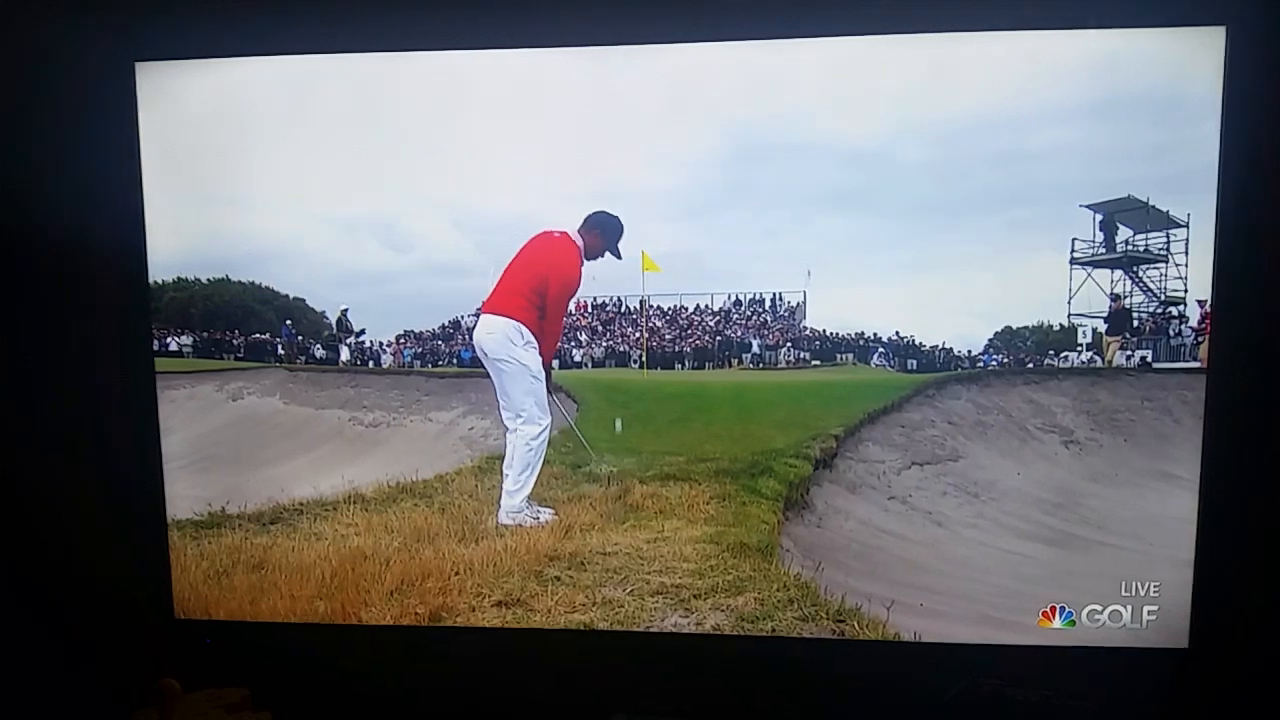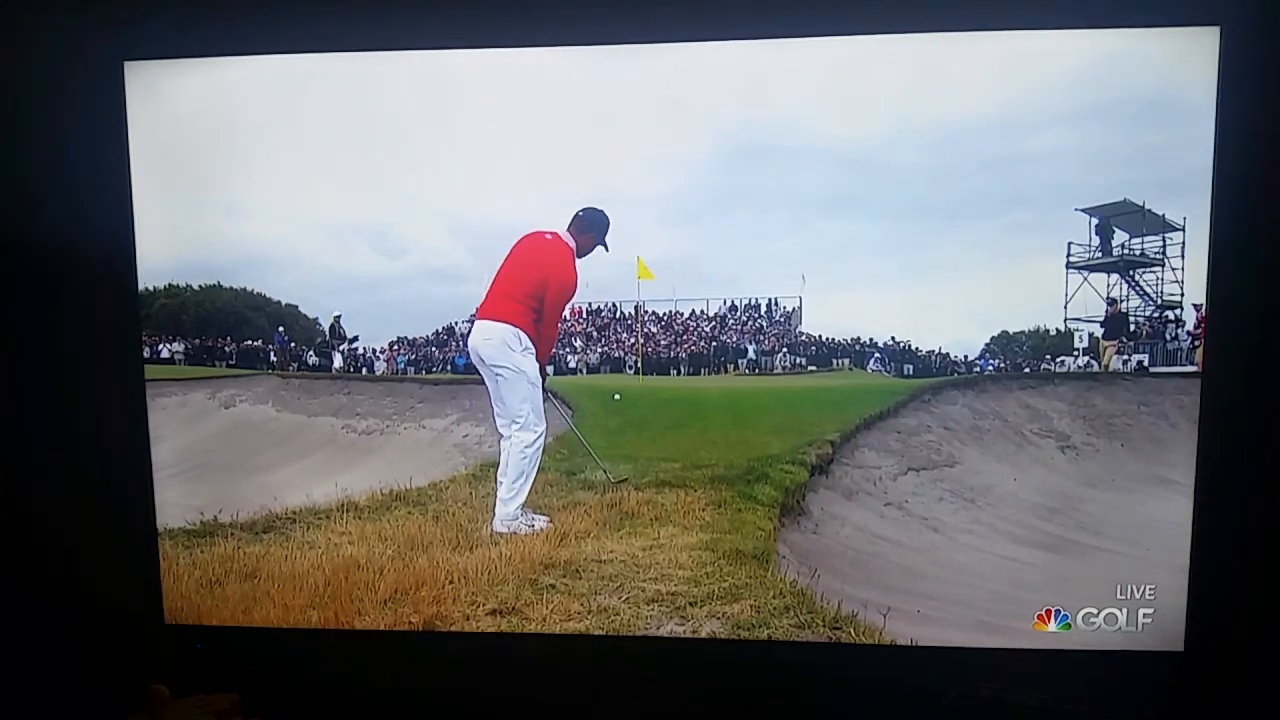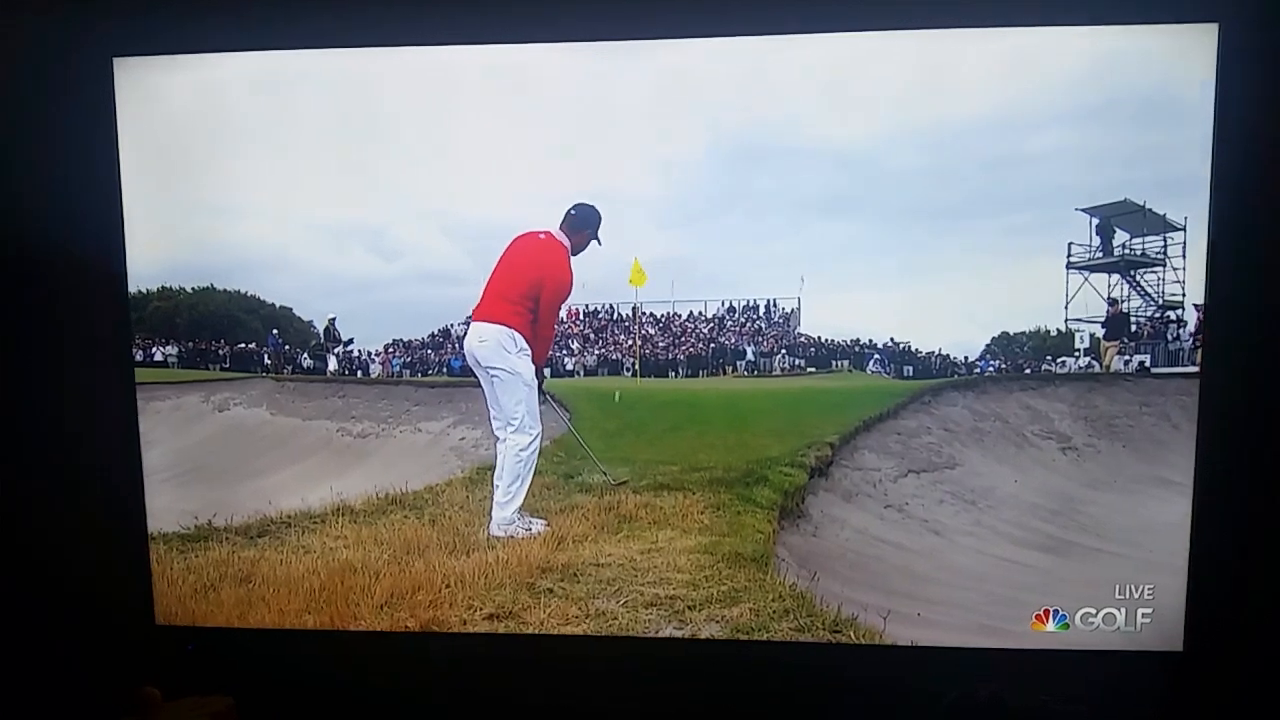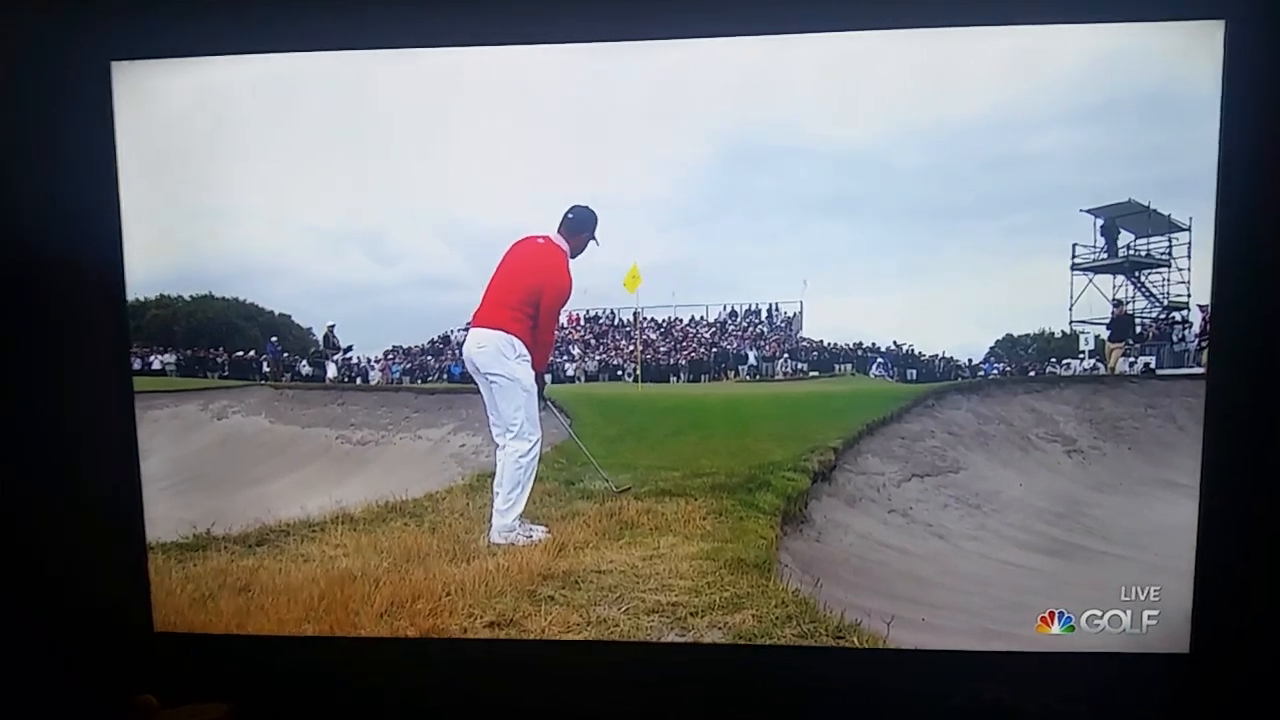
dt=0.2s
person 1, frame 1
left shoulder: (551, 240)
right shoulder: (570, 265)
right elbow: (552, 322)
left wrist: (540, 364)
right wrist: (545, 367)
left hip: (489, 328)
right hip: (510, 334)
left knee: (519, 422)
right knee: (535, 423)
left ankle: (515, 500)
right ankle: (513, 508)
person 1, frame 2
left shoulder: (534, 239)
right shoulder: (565, 270)
right elbow: (548, 324)
left wrist: (534, 365)
right wrist: (540, 366)
left hip: (481, 334)
right hip: (508, 339)
left knee: (512, 429)
right knee: (530, 430)
left ankle: (509, 508)
right ankle: (508, 516)
person 1, frame 3
left shoulder: (527, 239)
right shoulder: (560, 269)
right elbow: (545, 324)
left wrist: (531, 366)
right wrist: (538, 368)
left hip: (476, 335)
right hip: (504, 341)
left knee: (508, 432)
right knee: (525, 432)
left ankle: (506, 512)
right ankle: (504, 520)
person 1, frame 4
left shoulder: (526, 244)
right shoulder: (558, 274)
right elbow: (544, 329)
left wrist: (532, 371)
right wrist: (539, 374)
left hip: (476, 341)
right hip: (504, 347)
left knee: (508, 438)
right knee: (524, 439)
left ankle: (506, 519)
right ankle: (505, 527)
